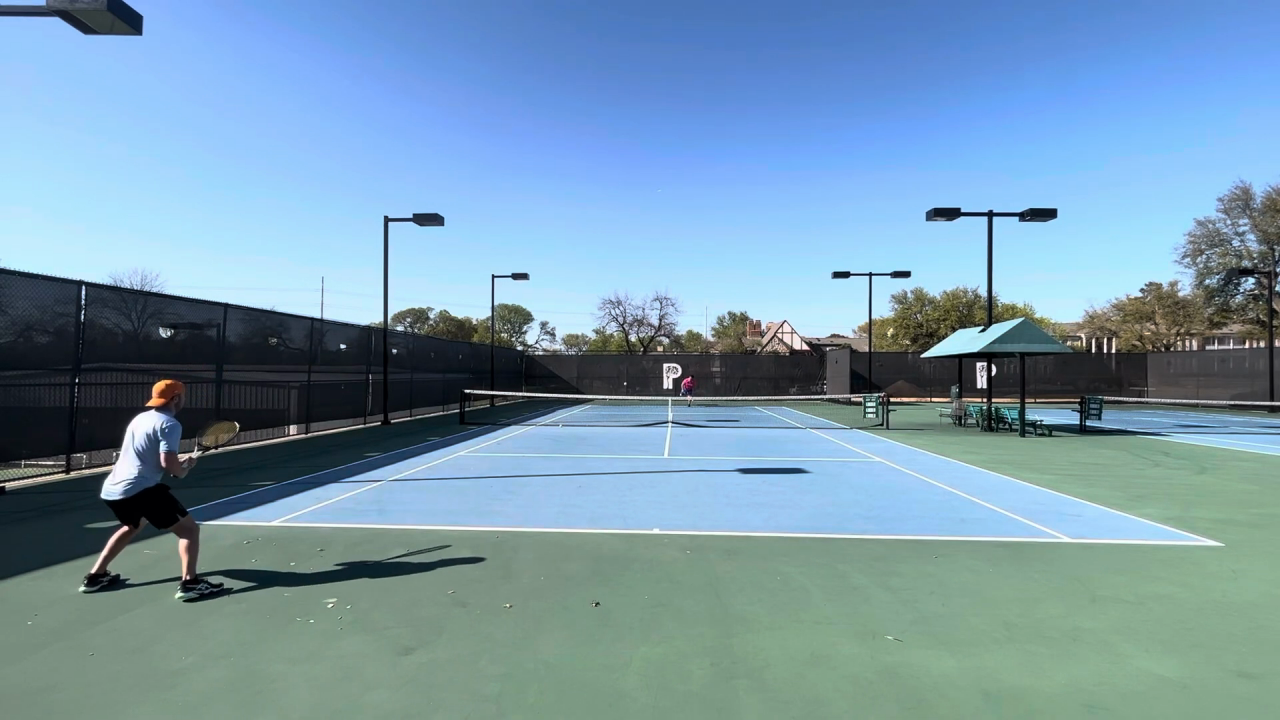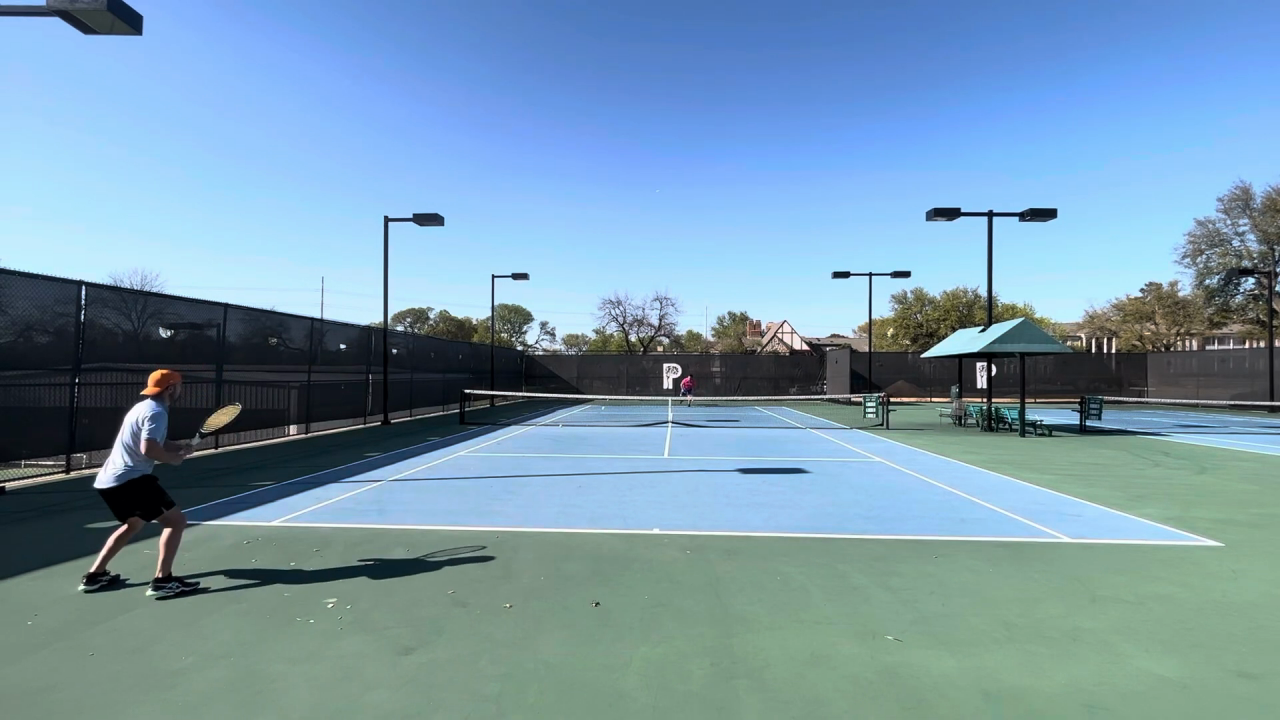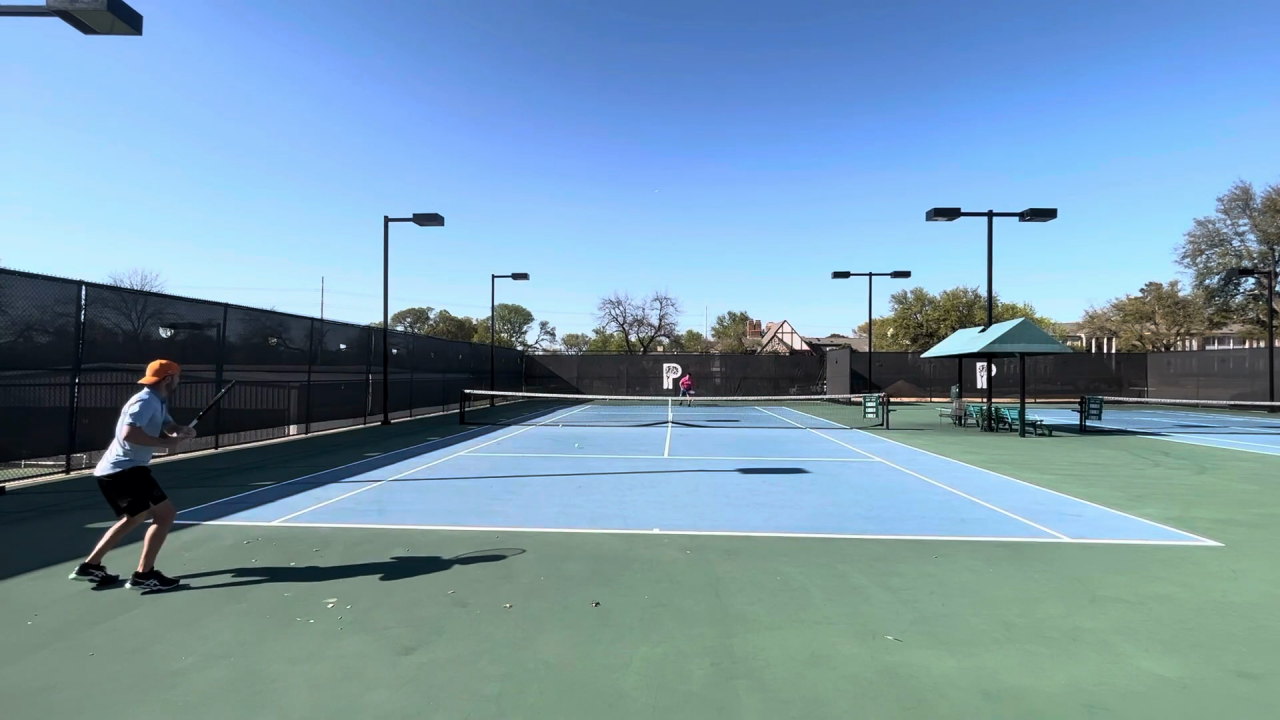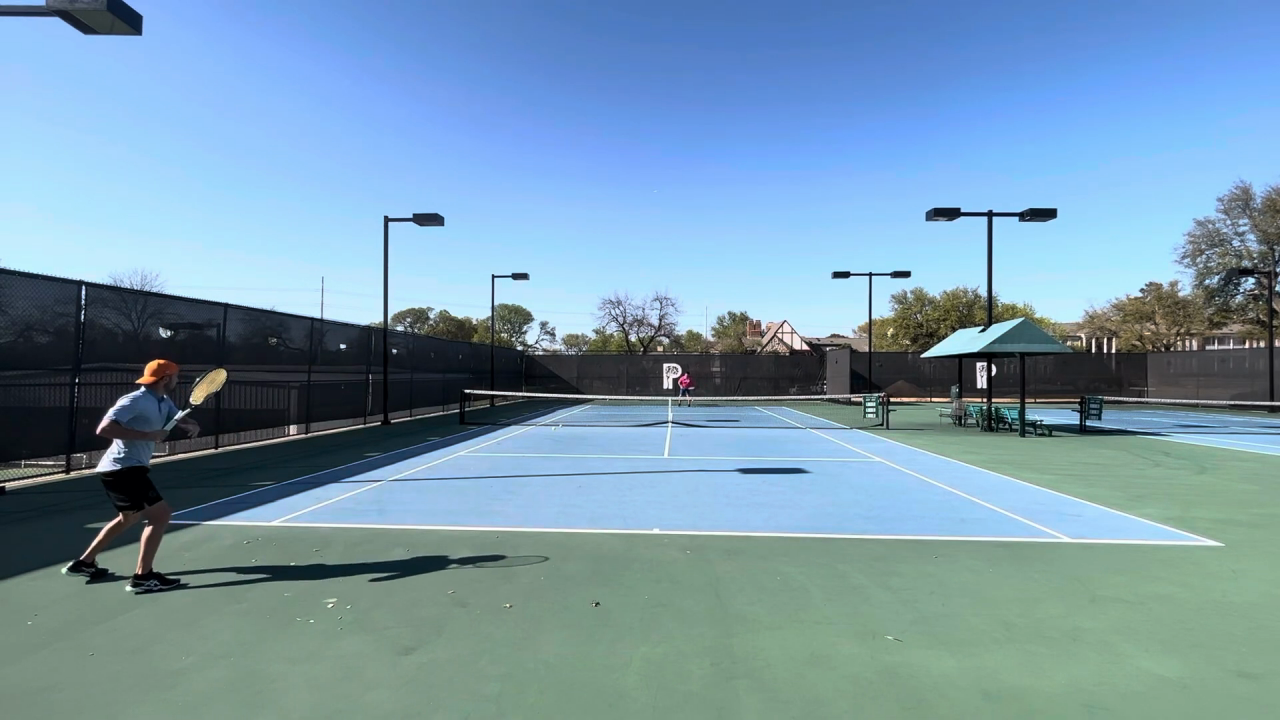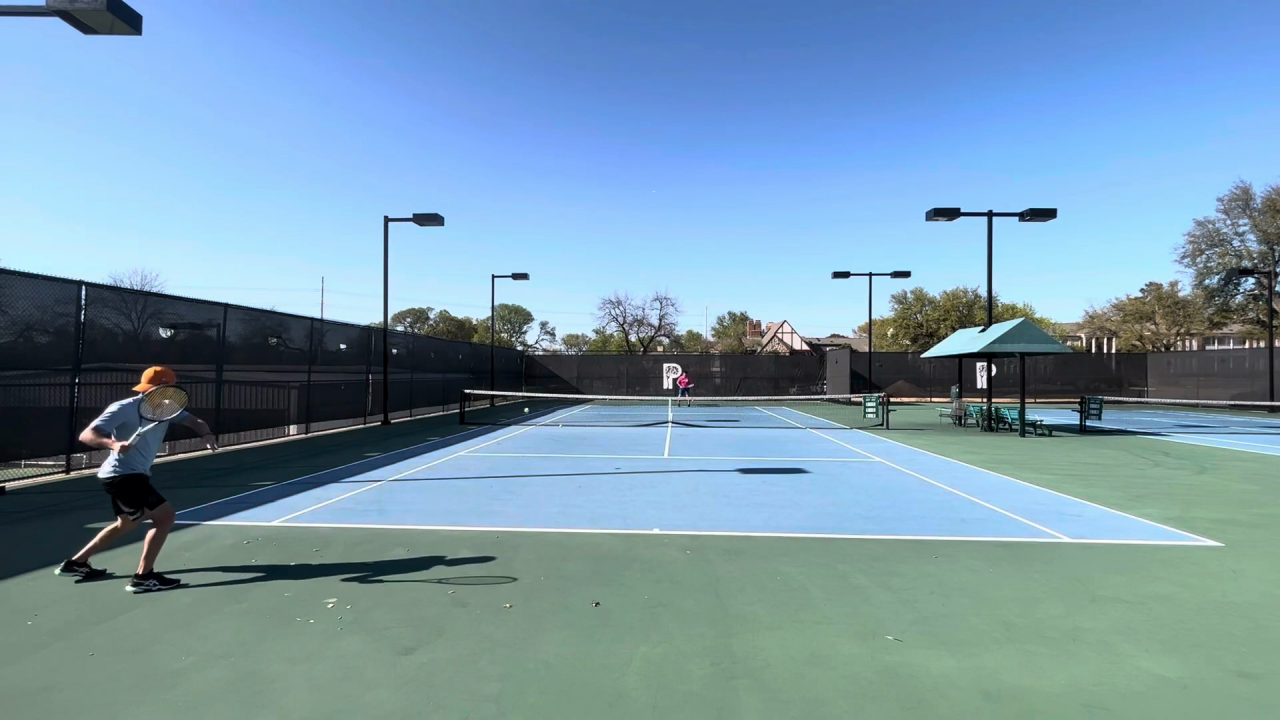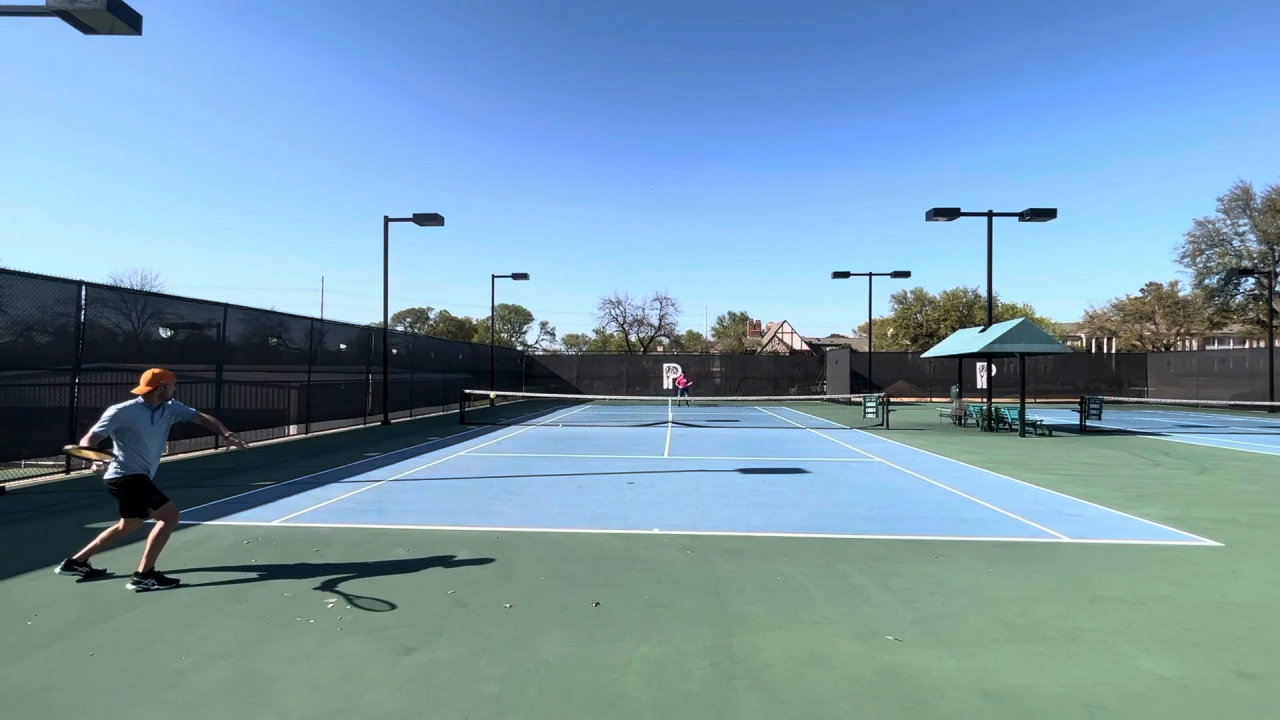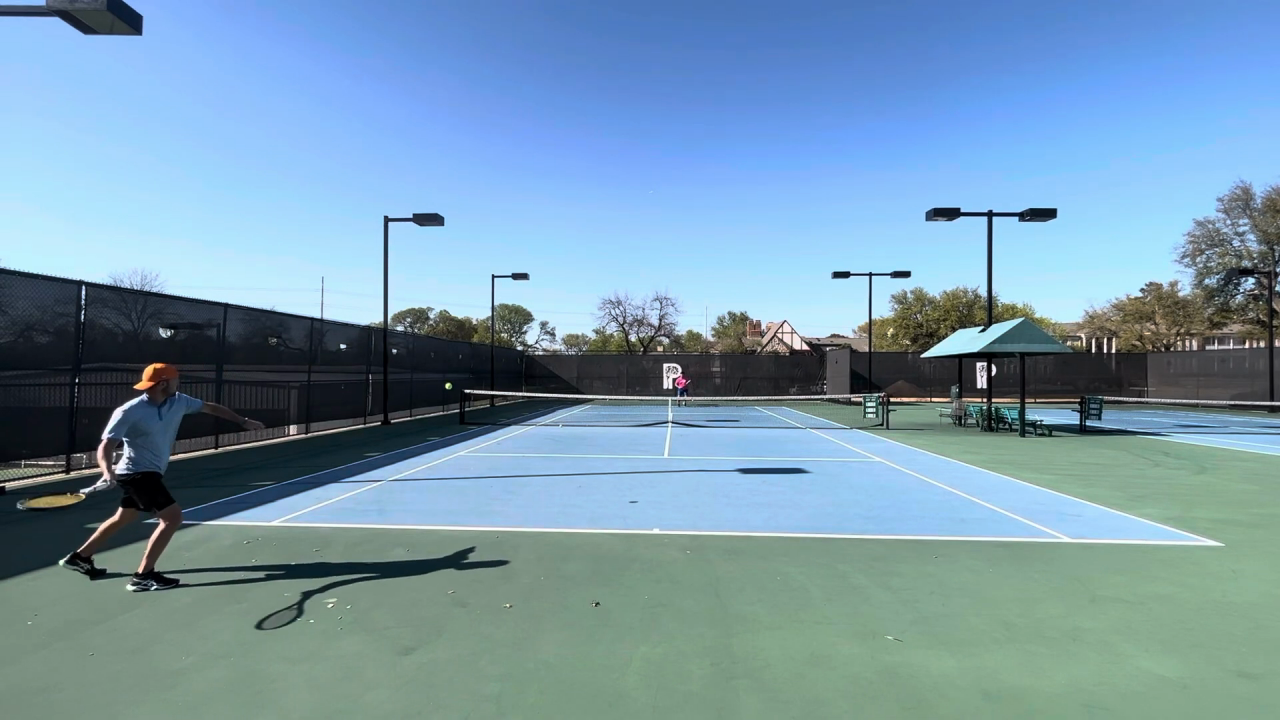
dt=0.1s
person 1, frame 1
left shoulder: (139, 419)
right shoulder: (169, 424)
right elbow: (168, 464)
left wrist: (178, 463)
right wrist: (183, 468)
left hip: (112, 491)
right hip: (141, 489)
left knee: (132, 526)
right knee: (189, 529)
left ankle: (95, 575)
right ankle: (190, 582)
person 1, frame 2
left shoulder: (145, 409)
right shoulder: (156, 412)
left elbow: (150, 449)
right elbow: (148, 450)
left wrist: (180, 451)
right wrist: (177, 456)
left hip: (108, 482)
right hip: (130, 480)
left knee: (133, 524)
right knee: (176, 521)
left ankle: (95, 574)
right ankle: (162, 579)
person 1, frame 3
left shoulder: (158, 403)
right shoulder: (145, 402)
left elbow: (170, 429)
right elbow: (127, 435)
left wrist: (183, 432)
right wrist: (167, 441)
left hip: (111, 471)
right hip: (124, 470)
left knee: (132, 519)
right knee: (165, 514)
left ankle: (90, 566)
right ankle: (142, 575)
person 1, frame 4
left shoulder: (163, 401)
right shoulder: (134, 400)
left elbow: (184, 420)
right elbow: (104, 429)
left wrist: (191, 425)
right wrist: (144, 434)
left hip: (131, 470)
right hip: (121, 469)
left knee: (128, 518)
right knee: (161, 515)
left ankle: (84, 563)
right ankle: (143, 577)
person 1, frame 5
right shoulder: (123, 409)
left elbow: (195, 422)
right elbow: (86, 435)
left wrist: (206, 434)
right wrist: (113, 444)
left hip: (132, 475)
right hip: (121, 476)
left knee: (125, 524)
right knee: (166, 516)
left ankle: (76, 563)
right ankle: (143, 576)
person 1, frame 6
left shoulder: (171, 407)
right shoulder: (120, 412)
left elbow: (203, 418)
right elbow: (87, 440)
left wrist: (227, 433)
right wrist: (96, 461)
left hip: (137, 478)
right hip: (126, 478)
left knee: (127, 526)
right knee: (170, 516)
left ankle: (75, 563)
right ankle: (143, 575)
person 1, frame 7
left shoulder: (178, 401)
right shoulder: (129, 411)
left elbow: (210, 407)
right elbow: (105, 447)
left wrist: (243, 421)
right wrist: (107, 471)
left hip: (149, 473)
right hip: (137, 474)
left knee: (123, 518)
right knee: (172, 518)
left ankle: (79, 557)
right ankle: (143, 576)
